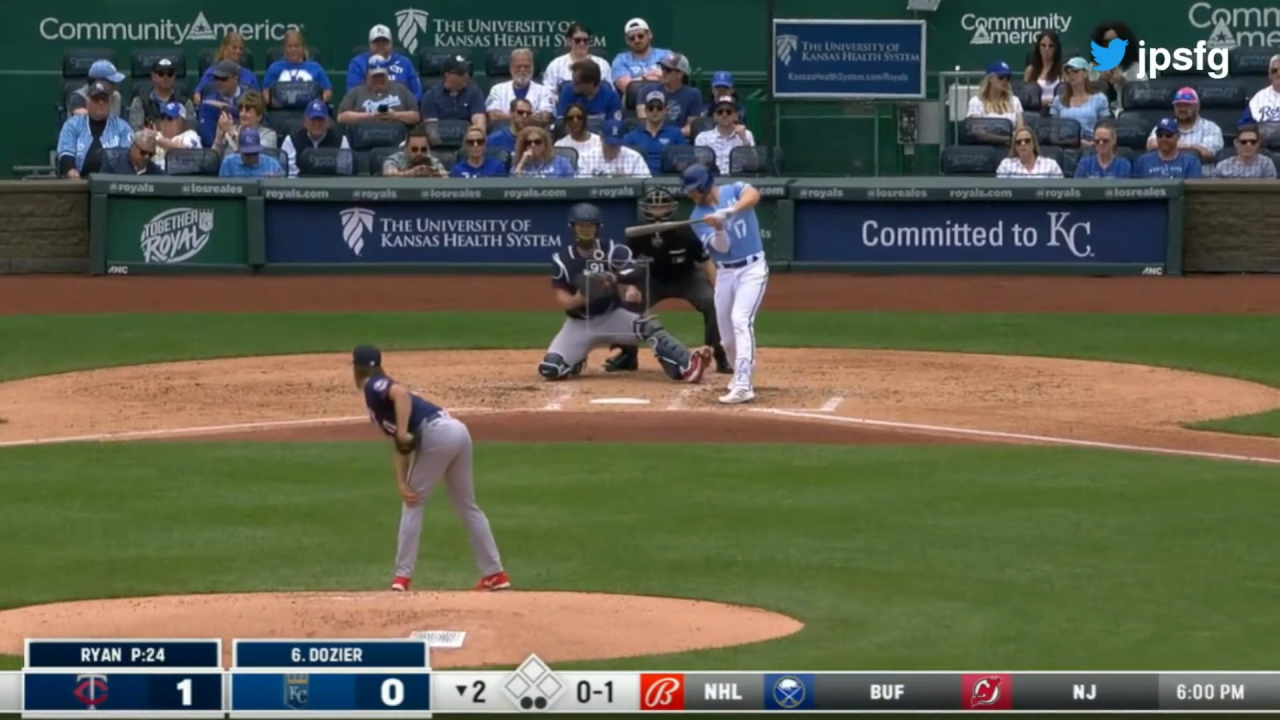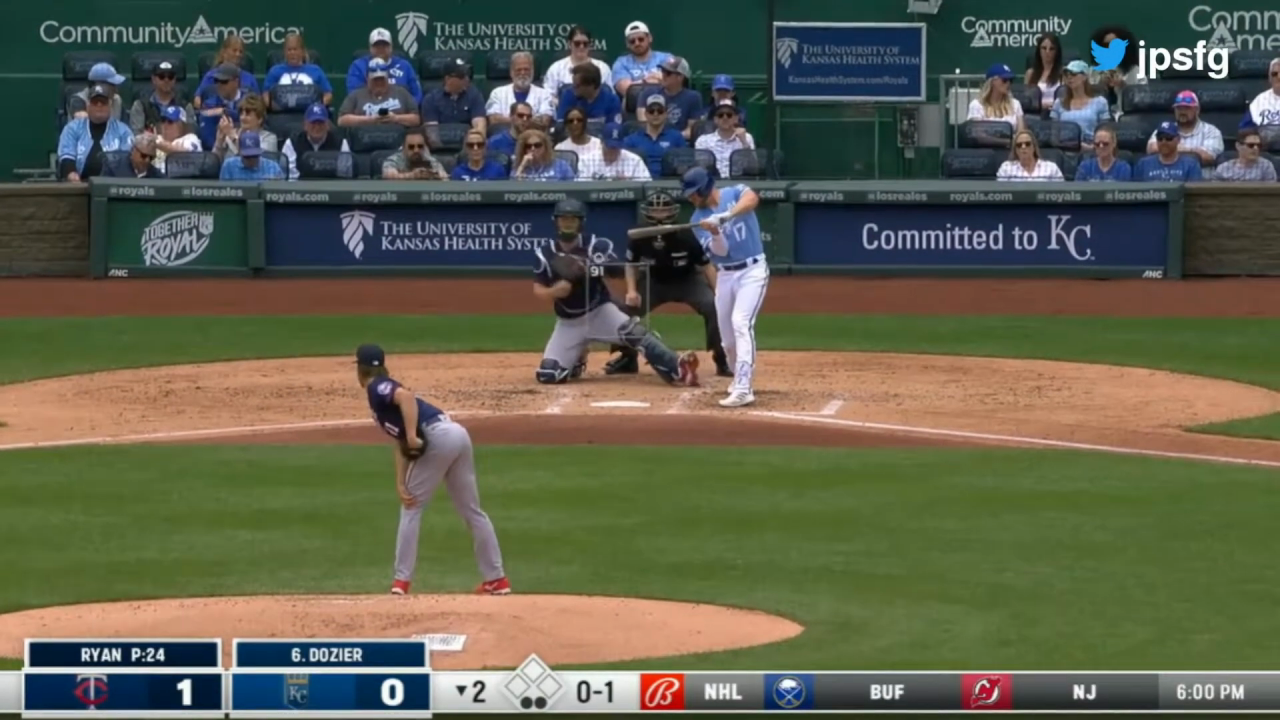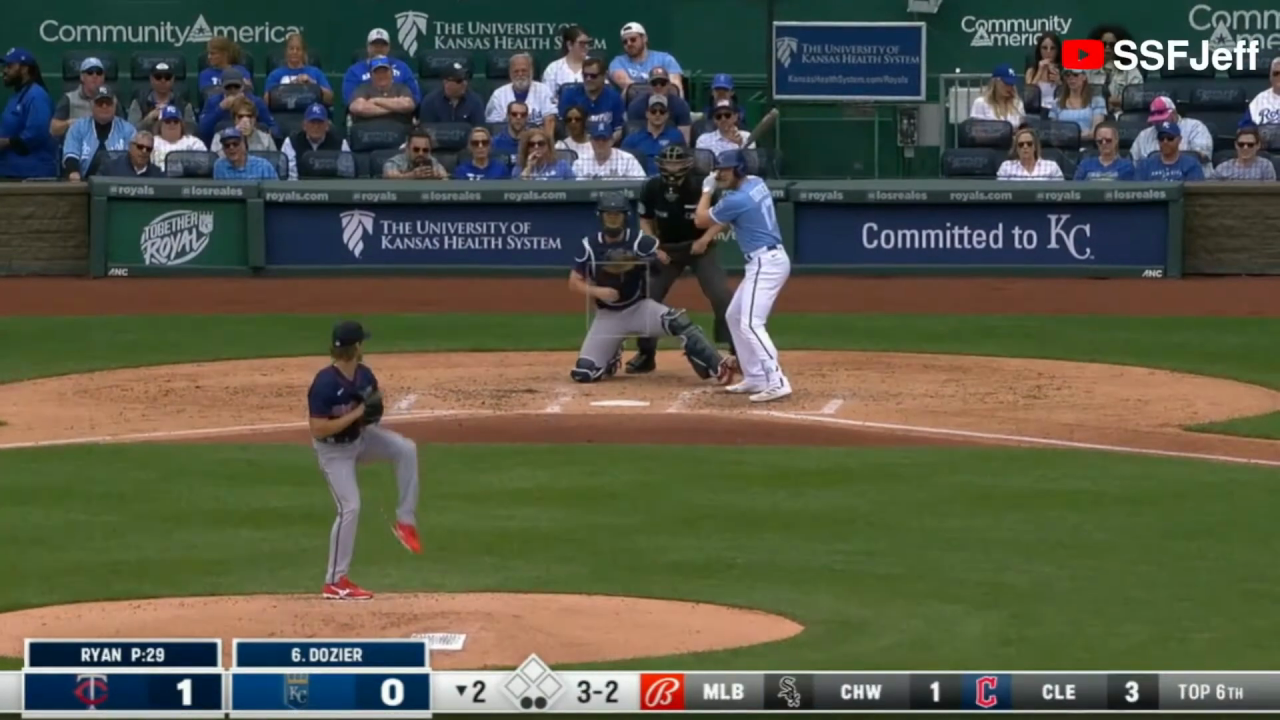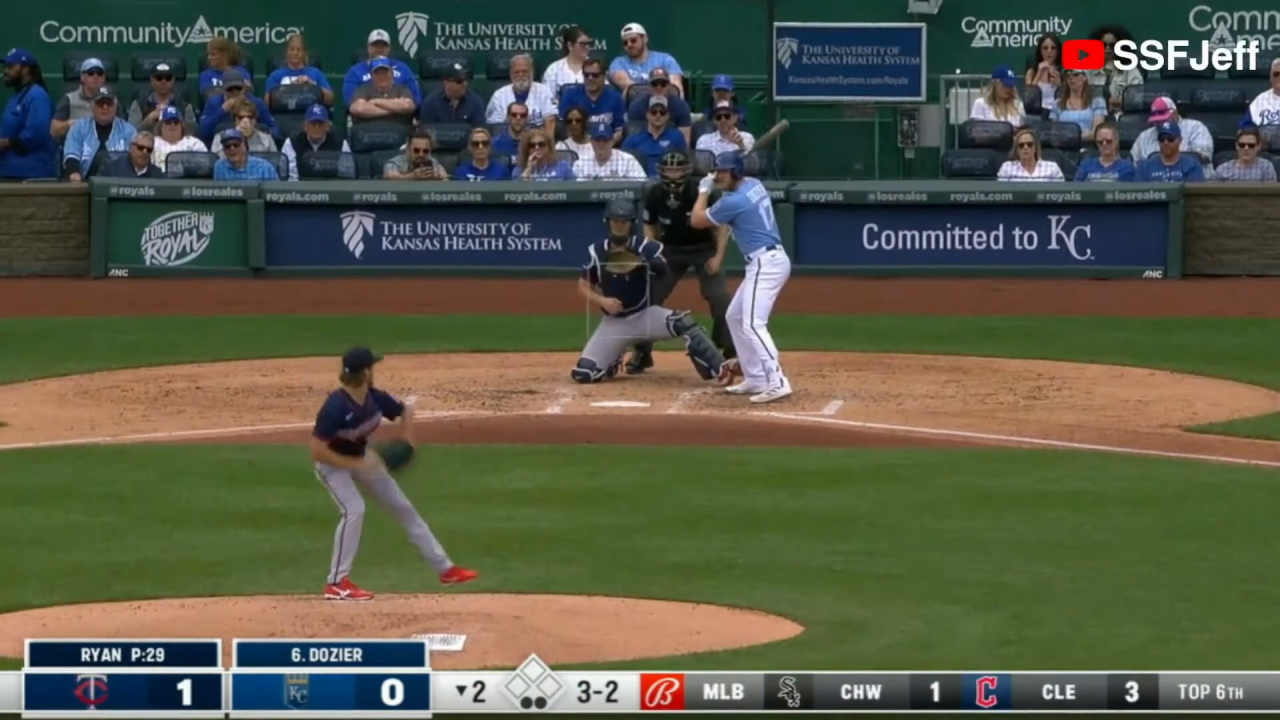
dt=0.2s
person 1, frame 1
left shoulder: (375, 386)
right shoulder: (379, 398)
left elbow: (401, 392)
right elbow: (402, 446)
left wrist: (403, 433)
right wrist: (402, 483)
left hip: (436, 435)
right hip: (457, 432)
left knee: (414, 506)
right knee: (468, 507)
left ankle: (403, 576)
right ankle: (495, 573)
person 1, frame 2
left shoulder: (377, 388)
right shoulder: (381, 395)
left elbow: (406, 396)
right elbow: (401, 444)
left wrist: (412, 438)
right wrist: (401, 483)
left hip: (437, 439)
left knee: (412, 508)
right knee: (471, 511)
left ankle: (402, 579)
right ankle: (496, 578)
person 1, frame 3
left shoulder: (364, 373)
right shoulder: (325, 384)
left elbow: (374, 398)
right elbow: (318, 431)
left wrist: (373, 408)
right wrist: (356, 414)
left hip: (361, 437)
right hip: (334, 449)
left knee: (406, 450)
right knee: (350, 508)
left ankle: (405, 522)
right ankle: (335, 582)
person 1, frame 4
left shoulder: (376, 398)
right shoulder: (334, 407)
left elbow: (406, 412)
right elbow: (316, 451)
left wrist: (405, 442)
right wrist: (355, 464)
left hip: (362, 458)
right hip: (333, 466)
left knee: (403, 508)
right knee: (354, 512)
left ankle: (444, 568)
right ankle: (336, 583)
person 2, frame 1
left shoulder: (735, 190)
right shoulder: (699, 216)
left elbow: (753, 196)
right elbow: (722, 247)
left wrist: (728, 212)
right wrist: (718, 228)
left hip: (753, 269)
right hip: (725, 274)
left knee: (740, 321)
right knee: (727, 333)
left ankle: (743, 386)
right ankle: (743, 371)
person 2, frame 2
left shoulder: (736, 192)
right shoulder: (698, 219)
left elbow: (752, 200)
right elbow: (720, 250)
left wrist: (723, 217)
right wrist: (715, 233)
left hip: (752, 271)
right hip: (725, 276)
left knee: (741, 324)
right knee: (728, 334)
left ankle: (743, 388)
right ankle: (742, 375)
person 2, frame 3
left shoulder: (737, 199)
right shoulder: (756, 183)
left elbow: (701, 220)
left wrist: (707, 190)
right wrist: (706, 238)
left hip: (766, 263)
right hip: (765, 262)
left knee: (750, 324)
right knee: (735, 317)
left ankle: (776, 383)
right ankle: (755, 378)
person 2, frame 4
left shoulder: (734, 200)
right shoulder: (754, 184)
left elbow: (697, 221)
left wrist: (704, 190)
left hip: (766, 264)
right hip: (769, 262)
left knee: (753, 324)
right knee: (735, 317)
left ankle: (777, 383)
right ankle: (755, 379)
person 3, frame 1
left shoulder: (684, 232)
right shoulder: (638, 233)
left elbow: (706, 263)
left hip: (687, 277)
right hip: (654, 279)
left knee: (712, 303)
right knee: (626, 304)
left ankle: (721, 356)
right ankle: (628, 354)
person 3, frame 2
left shoulder: (686, 235)
right shoulder: (639, 236)
left elbow: (707, 267)
right elbow: (630, 264)
right wrist: (631, 290)
left hip: (688, 281)
right hip: (654, 282)
left knee: (713, 306)
right knee: (626, 308)
left ankle: (722, 360)
right ankle: (628, 358)
person 3, frame 3
left shoulder: (701, 185)
right shoulder: (651, 188)
right elbow: (645, 221)
right hip: (666, 249)
left knee: (721, 294)
right knee: (648, 297)
left ankle: (736, 349)
right ankle: (646, 355)
person 3, frame 4
left shoulder: (701, 193)
right shoulder: (654, 194)
left elbow: (721, 225)
right elbow: (649, 226)
left wrist: (719, 256)
left hip: (703, 249)
right hip: (670, 251)
left knee: (720, 297)
left ankle: (731, 353)
right ankle: (642, 353)
person 4, frame 1
left shoulder: (614, 251)
right shoulder: (561, 259)
left elbow: (639, 275)
right elbow: (561, 299)
left wrist: (615, 277)
right wrist: (576, 299)
left hip: (613, 317)
right hip: (579, 325)
left knee: (648, 327)
right knee: (550, 369)
left ankle: (687, 365)
right ankle: (576, 361)
person 4, frame 2
left shoulder: (596, 245)
right shoulder: (544, 254)
left elbow: (616, 268)
right elbow: (539, 292)
left wrist: (588, 266)
right wrist: (555, 290)
left hip: (601, 312)
right hip: (569, 323)
left knee: (633, 332)
right knee: (547, 375)
left ankle: (678, 369)
right ankle: (576, 362)
person 4, frame 3
left shoulder: (640, 241)
right shoulder: (589, 245)
left elbow: (661, 264)
right elbow: (574, 283)
left wrist: (637, 261)
right wrist: (598, 291)
left hip: (640, 308)
right hip: (608, 316)
left knee: (677, 322)
right knee: (582, 373)
left ankle: (718, 368)
right ankle: (611, 360)
person 4, frame 4
left shoulder: (646, 247)
right shoulder: (596, 252)
left elbow: (663, 269)
right elbow: (583, 287)
left wrist: (640, 261)
right wrist: (602, 301)
left hip: (646, 314)
right hip: (614, 322)
left knee: (683, 323)
right knee: (583, 373)
left ankle: (720, 370)
right ankle: (612, 362)
